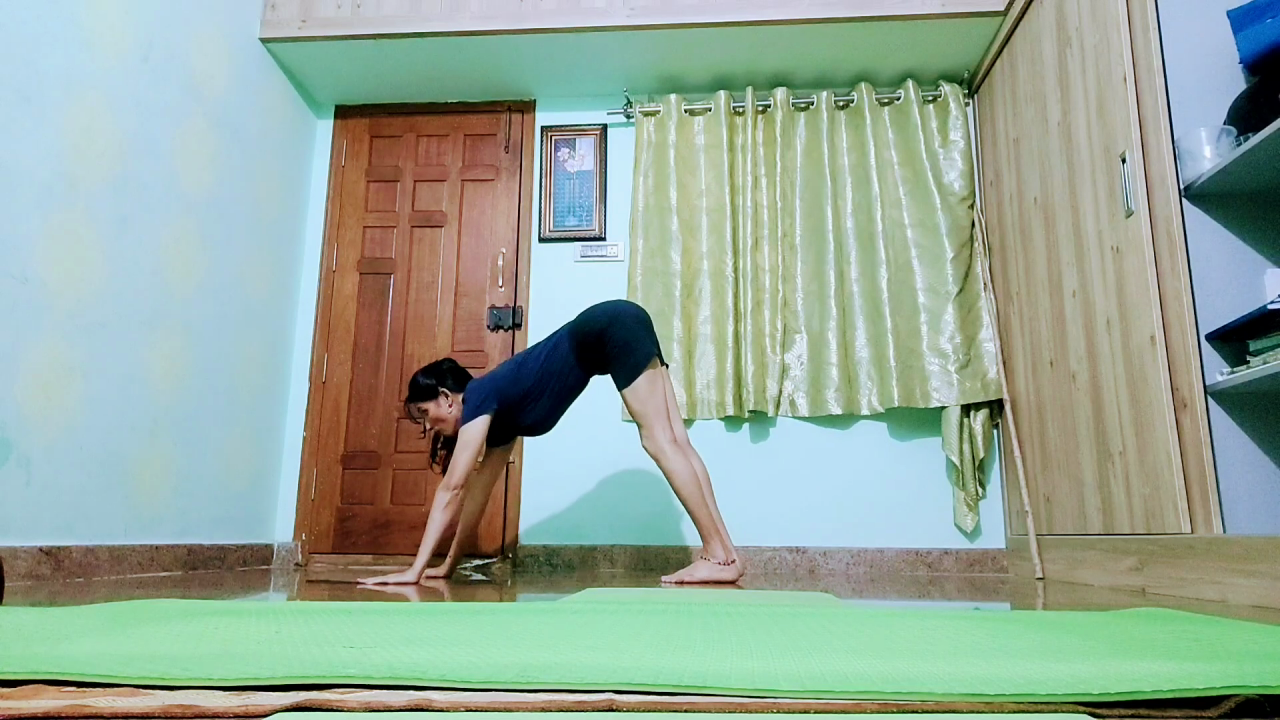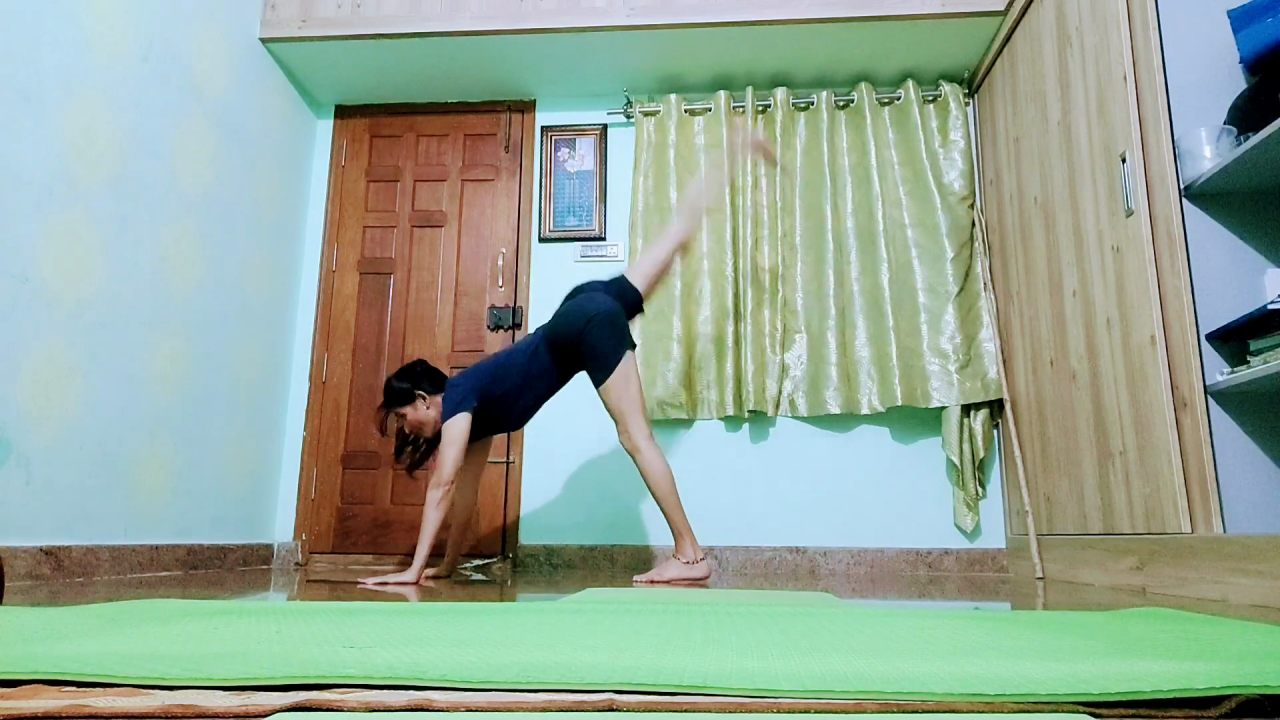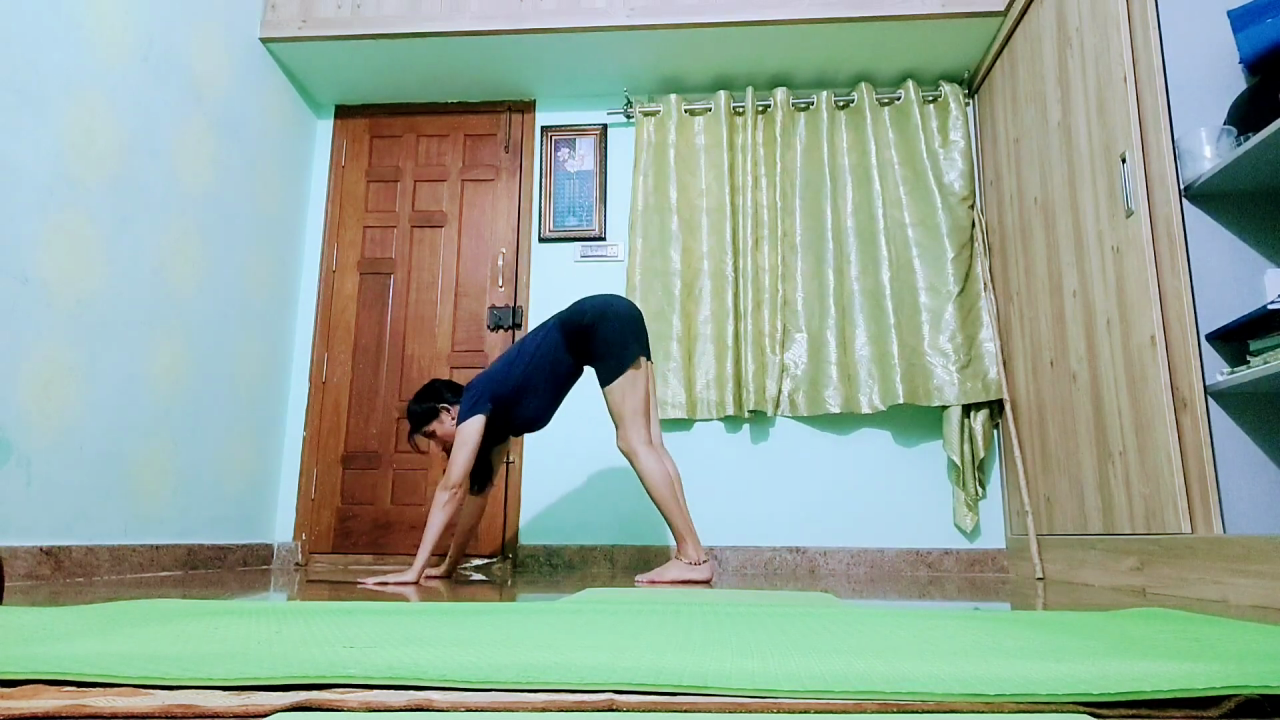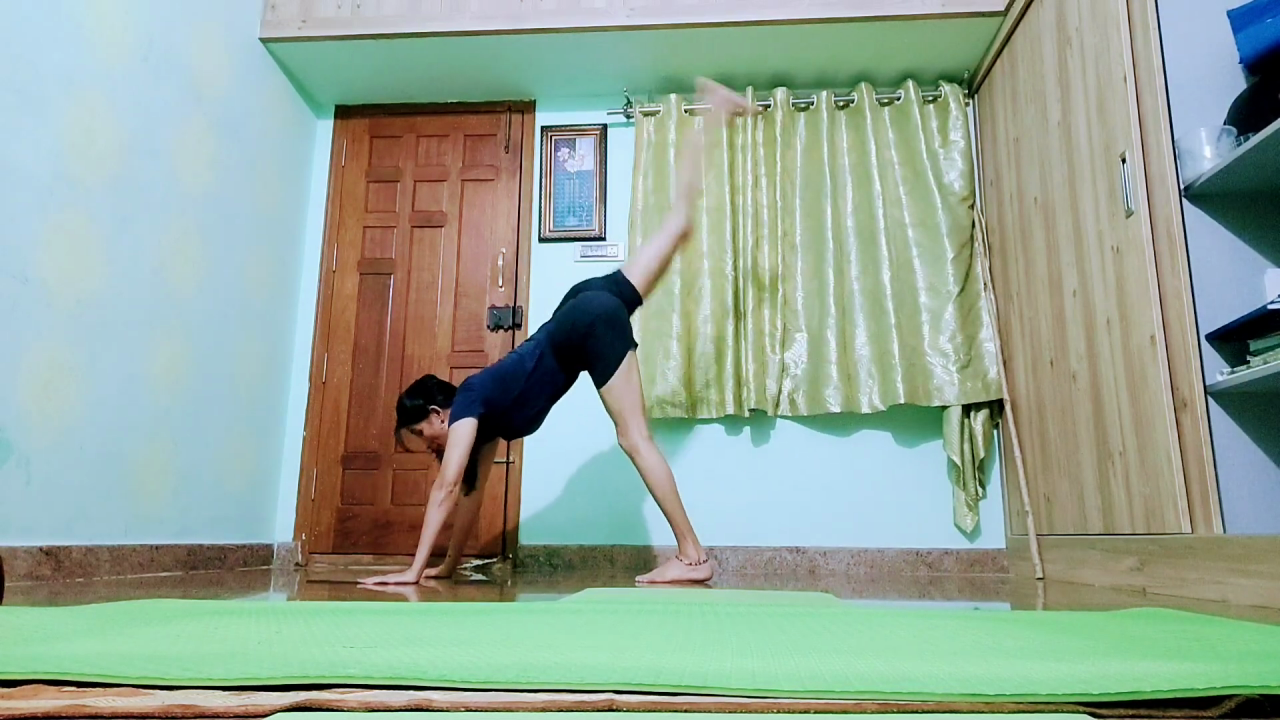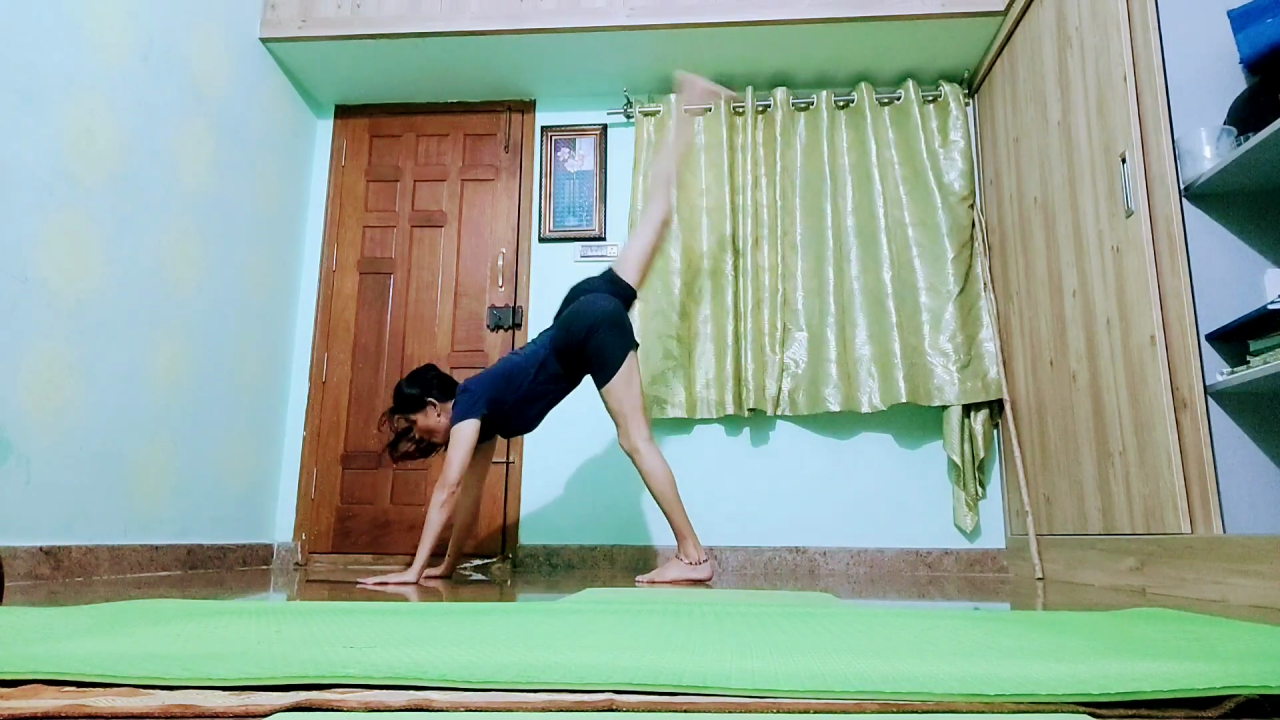
dt=1s
person 1, frame 1
left shoulder: (479, 400)
right shoulder: (500, 416)
left elbow: (453, 488)
right elbow: (478, 488)
left wrist: (416, 569)
right wrist: (448, 564)
left hip: (613, 328)
right hip: (612, 334)
left knee: (660, 441)
right knee: (675, 441)
left ankle: (718, 557)
right ankle: (725, 552)
person 1, frame 2
left shoulder: (457, 401)
right shoulder: (472, 418)
left elbow: (442, 486)
right elbow: (467, 488)
left wrist: (415, 569)
right wrist: (448, 565)
left hip: (589, 326)
right hip: (591, 311)
left knee: (636, 440)
right knee: (676, 233)
left ankle: (689, 556)
person 1, frame 3
left shoulder: (475, 403)
right shoulder: (495, 414)
left elbow: (452, 489)
right elbow: (477, 491)
left wrist: (416, 569)
right wrist: (449, 565)
left hip: (604, 323)
right hip: (607, 324)
left knee: (636, 444)
right knee: (650, 444)
left ankle: (693, 557)
right ankle: (690, 553)
person 1, frame 4
left shoulder: (464, 408)
right shoulder: (484, 410)
left elbow: (446, 489)
right elbow: (472, 491)
left wrist: (416, 569)
right wrist: (448, 564)
left hip: (588, 324)
right hip: (589, 310)
left knee: (633, 439)
right knee: (678, 222)
left ankle: (692, 556)
person 1, frame 5
left shoulder: (469, 406)
right shoulder: (483, 406)
left elbow: (448, 490)
right elbow: (468, 490)
left wrist: (416, 570)
right wrist: (448, 565)
left hip: (592, 325)
right hip: (592, 309)
left knee: (635, 440)
right knee: (655, 210)
left ankle: (692, 556)
right ankle: (686, 104)
